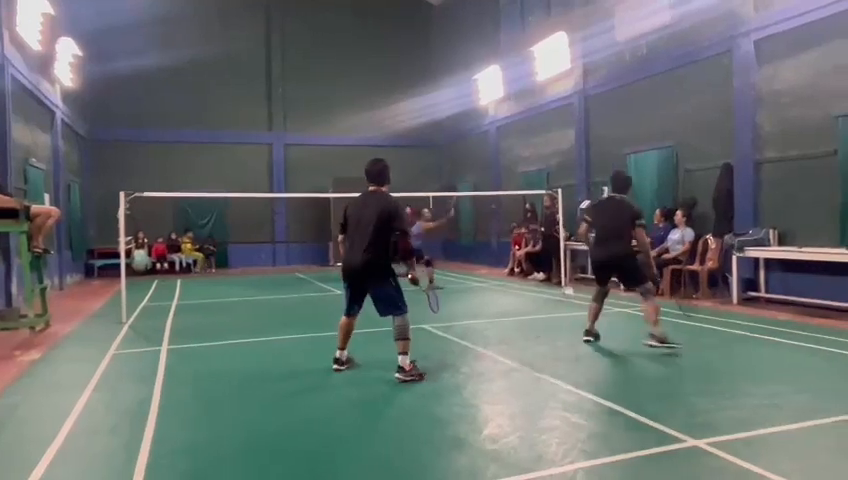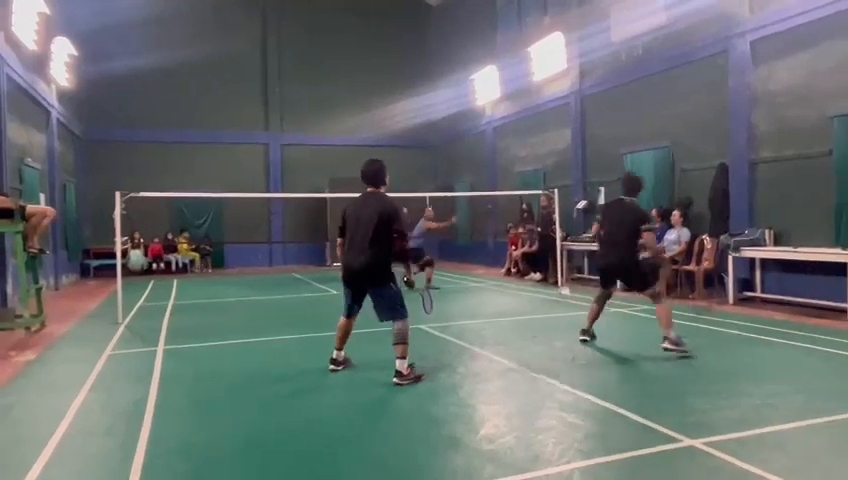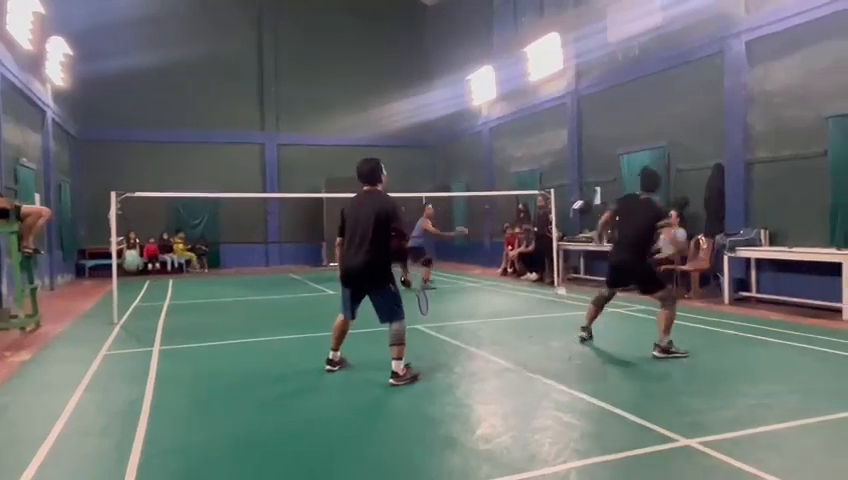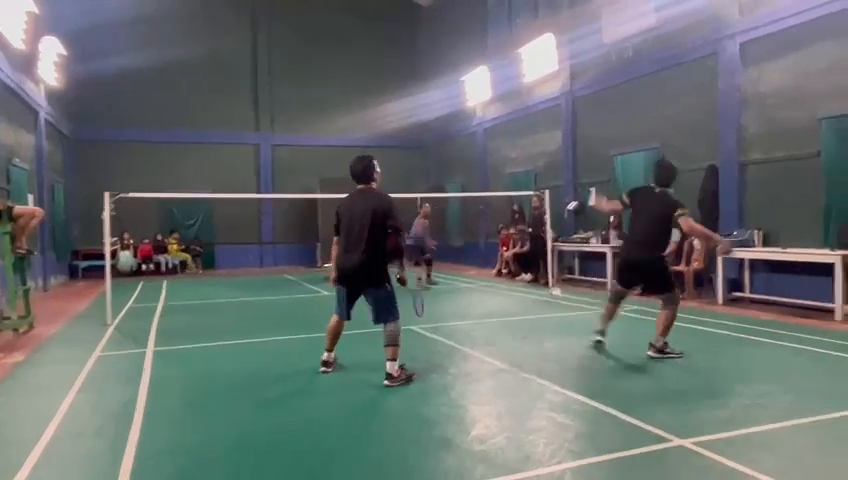
dt=0.1s
person 1, frame 1
left shoulder: (353, 204)
right shoulder: (390, 204)
left elbow: (341, 240)
right elbow: (402, 242)
right wrist: (412, 270)
left hip: (351, 267)
right hip: (377, 268)
left knee: (350, 313)
right knee: (399, 312)
left ankle: (340, 357)
right ankle: (404, 365)
person 1, frame 2
left shoulder: (352, 206)
right shoulder: (389, 205)
left elbow: (340, 243)
right elbow: (400, 243)
left hip: (351, 270)
right hip: (377, 270)
left knee: (348, 314)
right knee: (399, 316)
left ankle: (337, 357)
right ankle: (402, 369)
person 1, frame 3
left shoulder: (350, 205)
right shoulder: (387, 203)
left elbow: (339, 242)
left wrist: (344, 268)
left hip: (350, 270)
right hip: (376, 270)
left knee: (345, 315)
right knee: (396, 317)
left ankle: (333, 358)
right ankle: (399, 370)
person 1, frame 4
left shoulder: (344, 204)
right shoulder: (383, 201)
left elbow: (337, 241)
right elbow: (394, 240)
left wrist: (336, 269)
right wrist: (401, 269)
left hip: (346, 269)
right hip: (373, 270)
left knee: (340, 315)
right knee: (390, 318)
left ankle: (327, 358)
right ankle: (393, 370)
person 2, frame 1
left shoulder: (597, 206)
right shoulder: (633, 211)
left elbow: (582, 232)
right elbow: (642, 240)
left wrist: (593, 247)
right wrist: (651, 263)
left hip: (599, 256)
right hip: (622, 256)
left knee: (601, 291)
right knee: (648, 292)
left ankle: (590, 330)
right ankle: (656, 335)
person 2, frame 2
left shoulder: (608, 207)
right shoulder: (640, 214)
left elbow: (595, 232)
right elbow: (650, 243)
left hip: (605, 260)
right hip: (627, 261)
left knee: (603, 294)
right knee: (658, 296)
left ankle: (586, 331)
right ankle: (670, 339)
person 2, frame 3
left shoulder: (624, 201)
right shoulder: (656, 210)
left elbow: (603, 222)
left wrist: (600, 233)
left hip: (617, 258)
right hip: (638, 261)
left knee: (606, 294)
right knee: (668, 298)
left ankle: (586, 328)
right ankle: (663, 344)
person 2, frame 4
left shoulder: (637, 194)
right shoulder: (672, 203)
left elbow: (611, 208)
right elbow: (689, 227)
left wrist: (600, 204)
right wrist: (716, 239)
left hip: (628, 255)
right hip: (652, 259)
left knee: (617, 294)
right knee: (671, 300)
left ankle: (601, 331)
right ankle: (658, 345)
